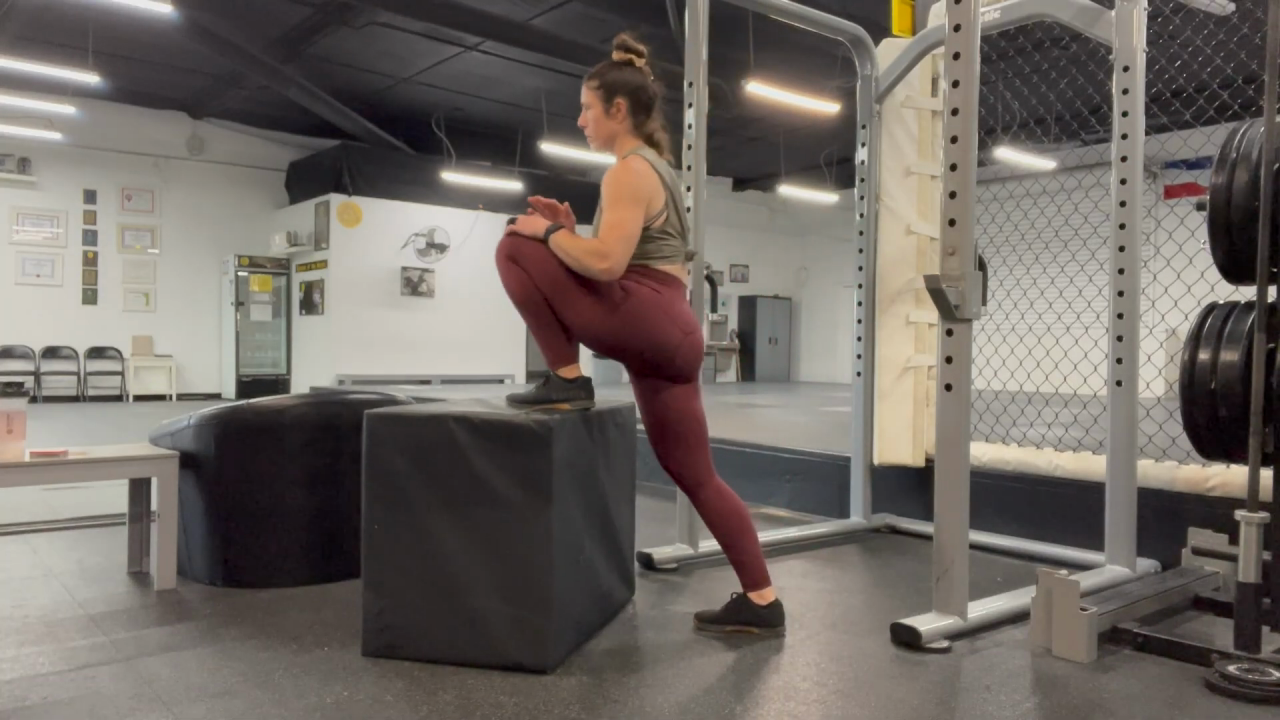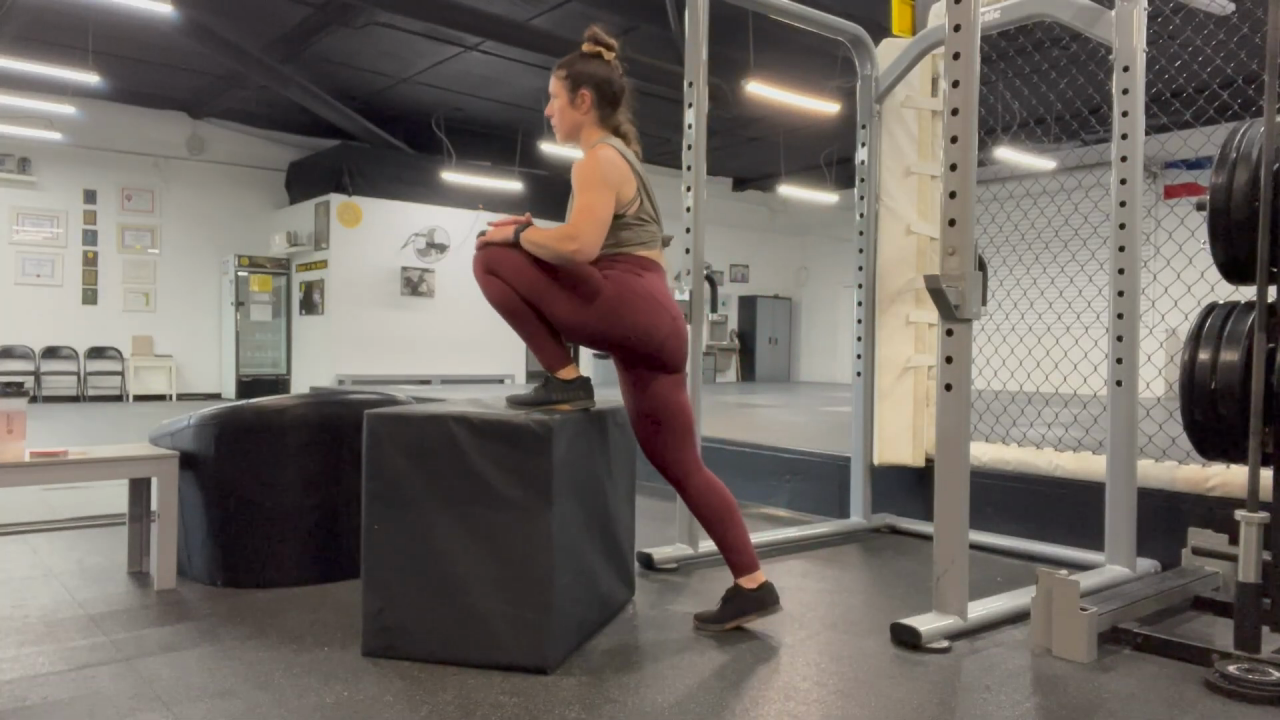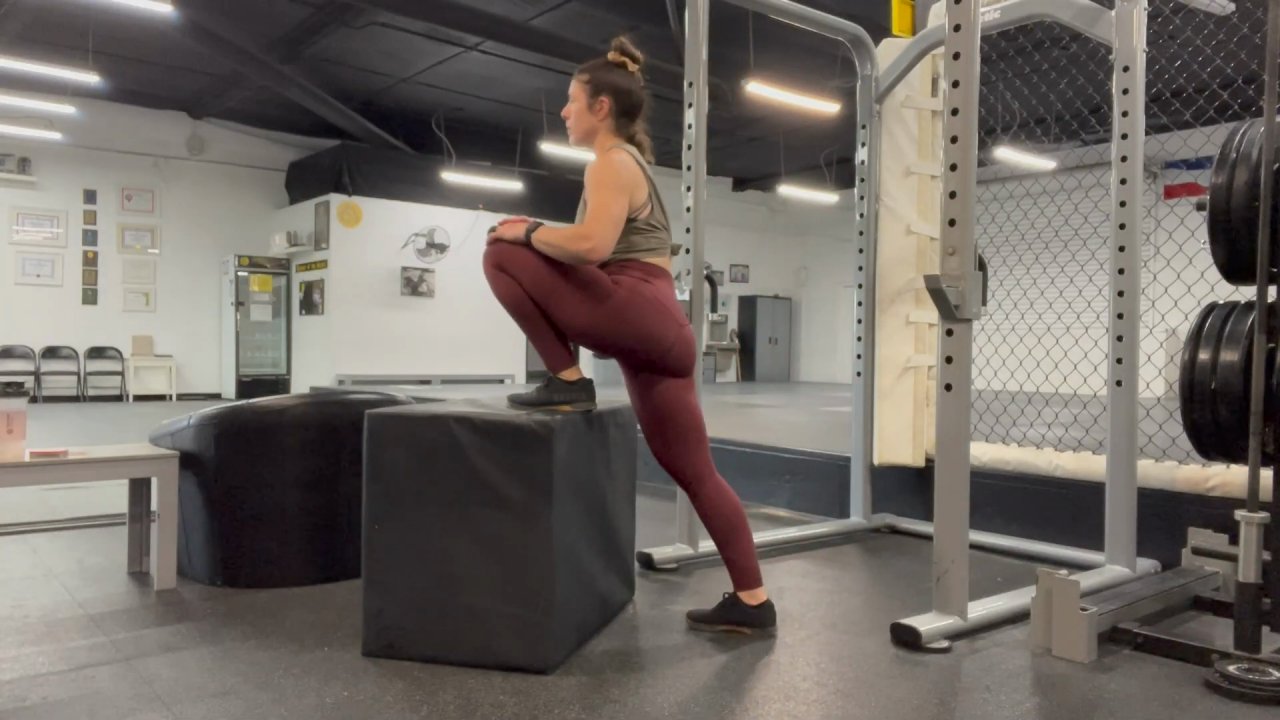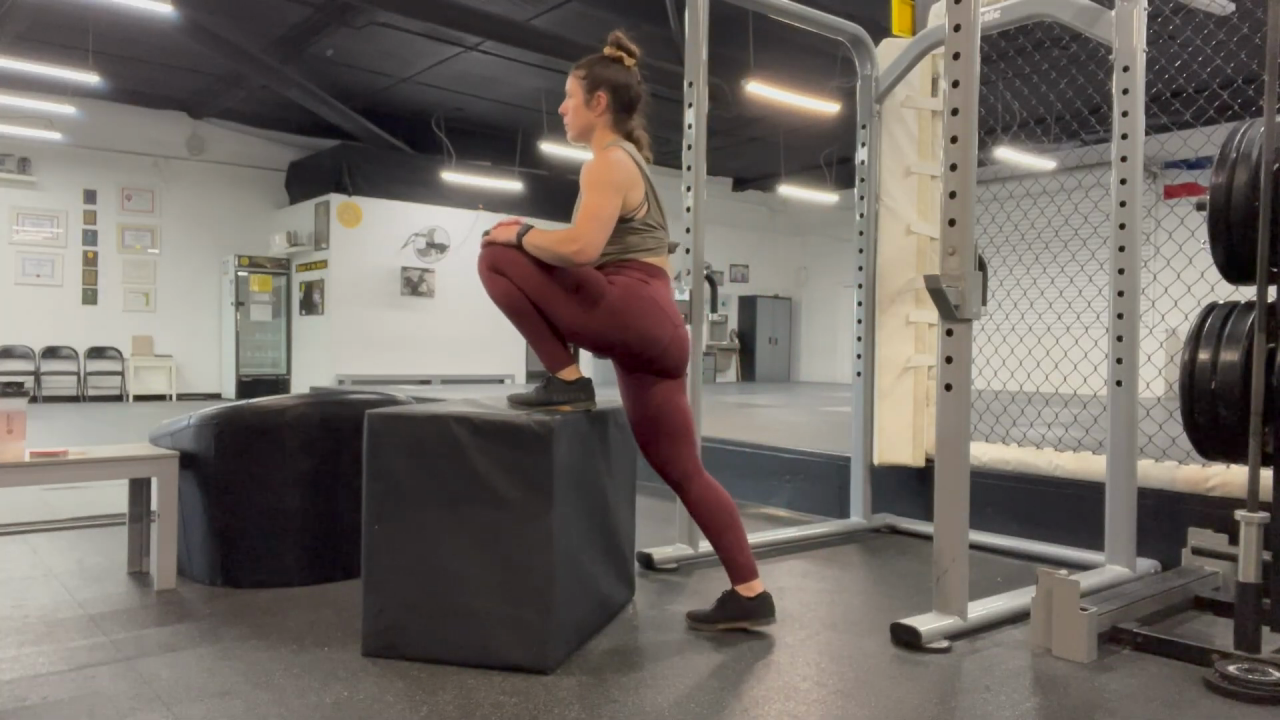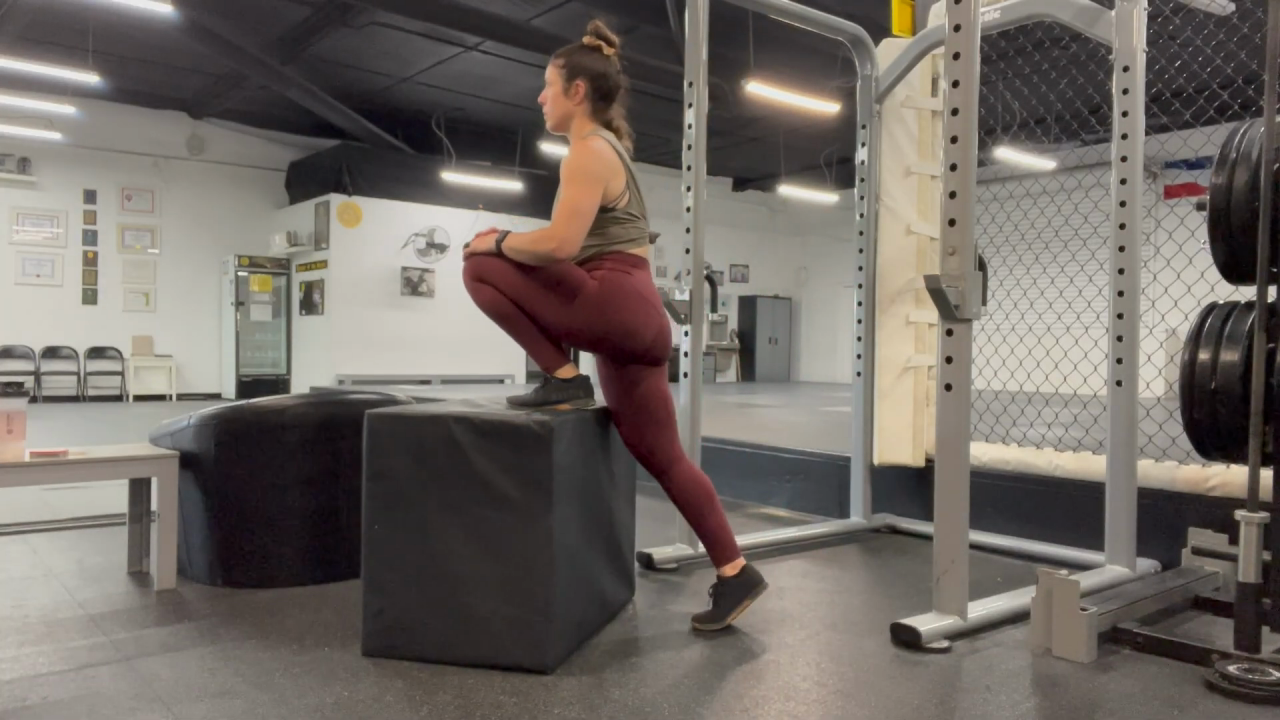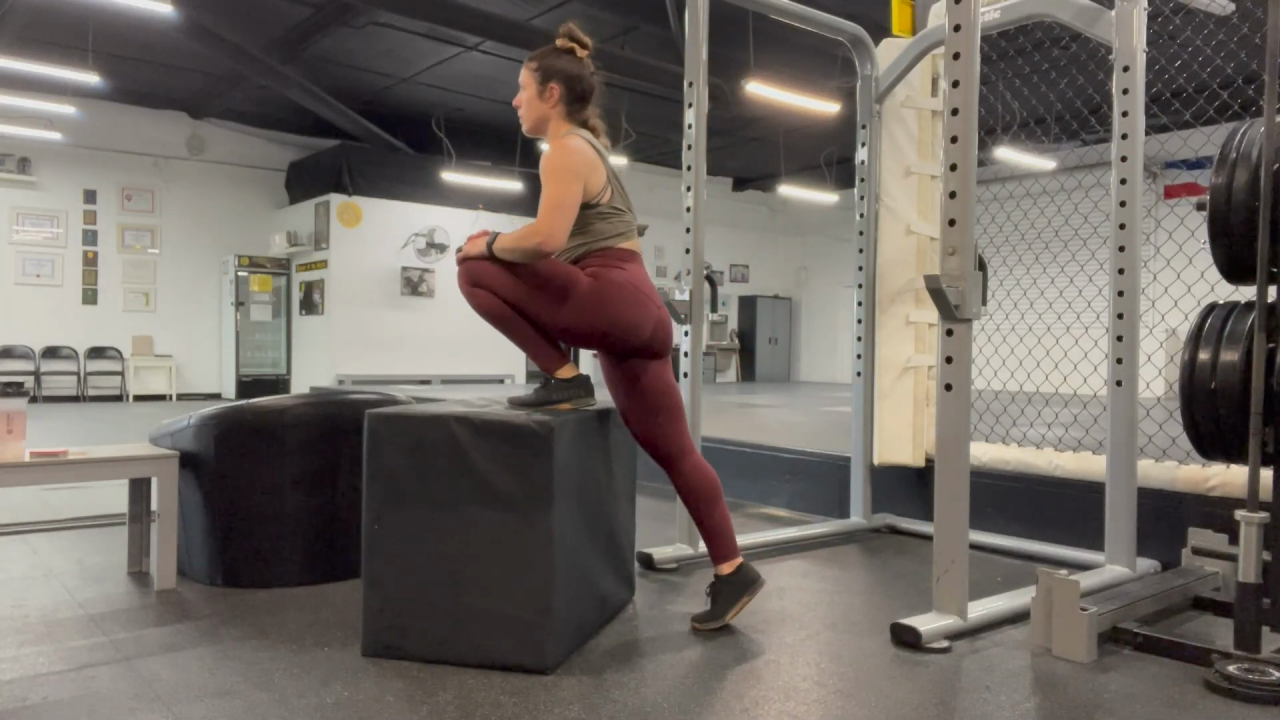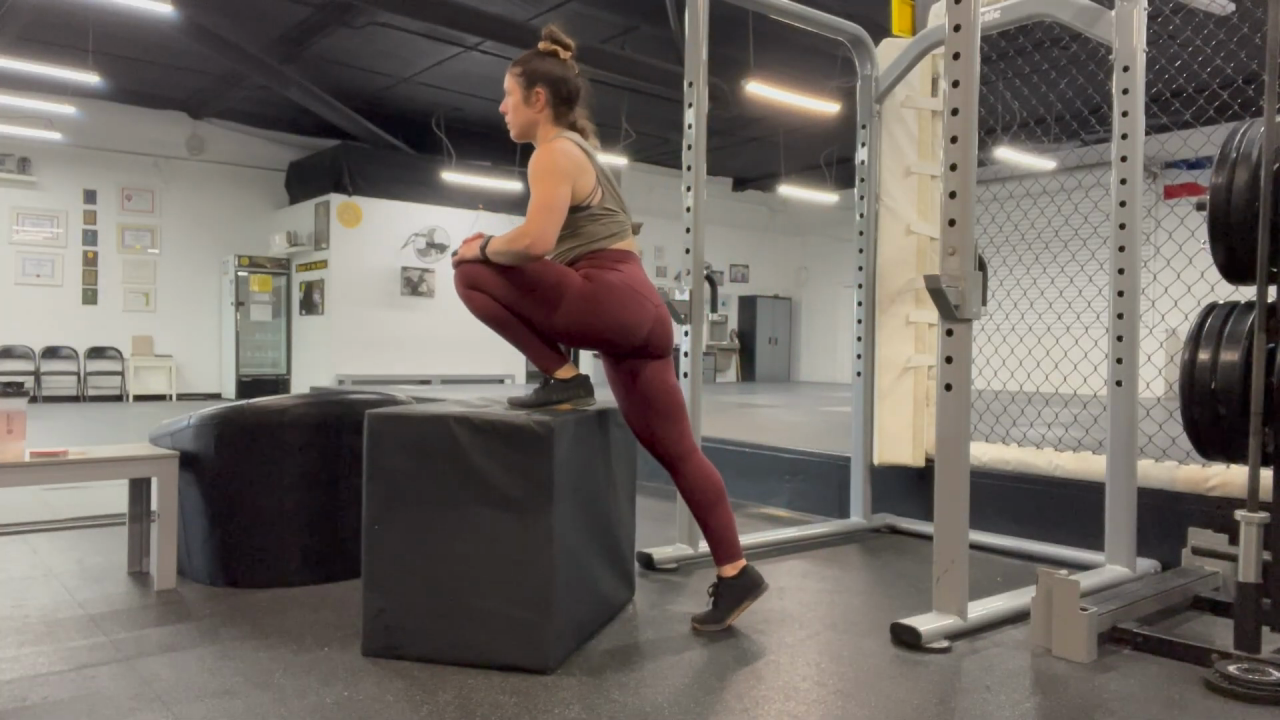
dt=0.4s
person 1, frame 1
left shoulder: (628, 170)
right shoulder: (651, 166)
left elbow: (607, 264)
left wrist: (548, 234)
right wrist: (568, 228)
left hip: (645, 325)
right hip: (672, 336)
left knee: (515, 249)
right knee: (696, 476)
left ankle: (567, 380)
right ankle: (761, 600)
person 1, frame 2
left shoulder: (596, 158)
right shoulder: (617, 155)
left elbow: (581, 247)
left wrist: (521, 235)
right wrist: (535, 234)
left hip: (630, 313)
right hip: (652, 325)
left knee: (493, 260)
right knee: (680, 466)
left ankle: (564, 380)
right ankle: (752, 585)
person 1, frame 3
left shoulder: (610, 162)
right shoulder: (630, 162)
left elbow: (593, 244)
left wrist: (528, 233)
right wrist: (543, 235)
left hip: (638, 319)
right hip: (660, 330)
left knee: (502, 254)
right knee: (695, 473)
left ankle: (567, 381)
right ankle: (752, 601)
person 1, frame 4
left shoulder: (607, 162)
right shoulder: (627, 160)
left elbow: (582, 249)
left wrist: (521, 234)
right wrist: (534, 238)
left hip: (632, 317)
right hip: (653, 328)
left knee: (497, 258)
right knee: (682, 470)
left ankle: (567, 381)
right ankle: (748, 593)
person 1, frame 5
left shoulder: (586, 152)
right shoulder: (607, 147)
left elbow: (562, 245)
left wrist: (499, 241)
right wrist: (513, 242)
left hip: (616, 309)
right hip: (636, 318)
left knee: (481, 268)
right knee: (663, 458)
left ankle: (563, 379)
right ankle: (734, 574)
person 1, frame 6
left shoulder: (565, 150)
right shoulder: (585, 146)
left elbow: (547, 238)
left wrist: (490, 243)
right wrist: (504, 243)
left hip: (613, 304)
right hip: (635, 313)
left knee: (477, 272)
right knee: (673, 452)
left ankle: (563, 379)
right ankle: (732, 573)
person 1, frame 7
left shoulder: (553, 152)
right shoulder: (577, 148)
left elbow: (536, 242)
left wrist: (484, 247)
right wrist: (499, 247)
left hip: (610, 305)
right hip: (635, 312)
left knee: (472, 274)
right knee: (676, 452)
left ankle: (563, 379)
right ankle: (735, 575)
